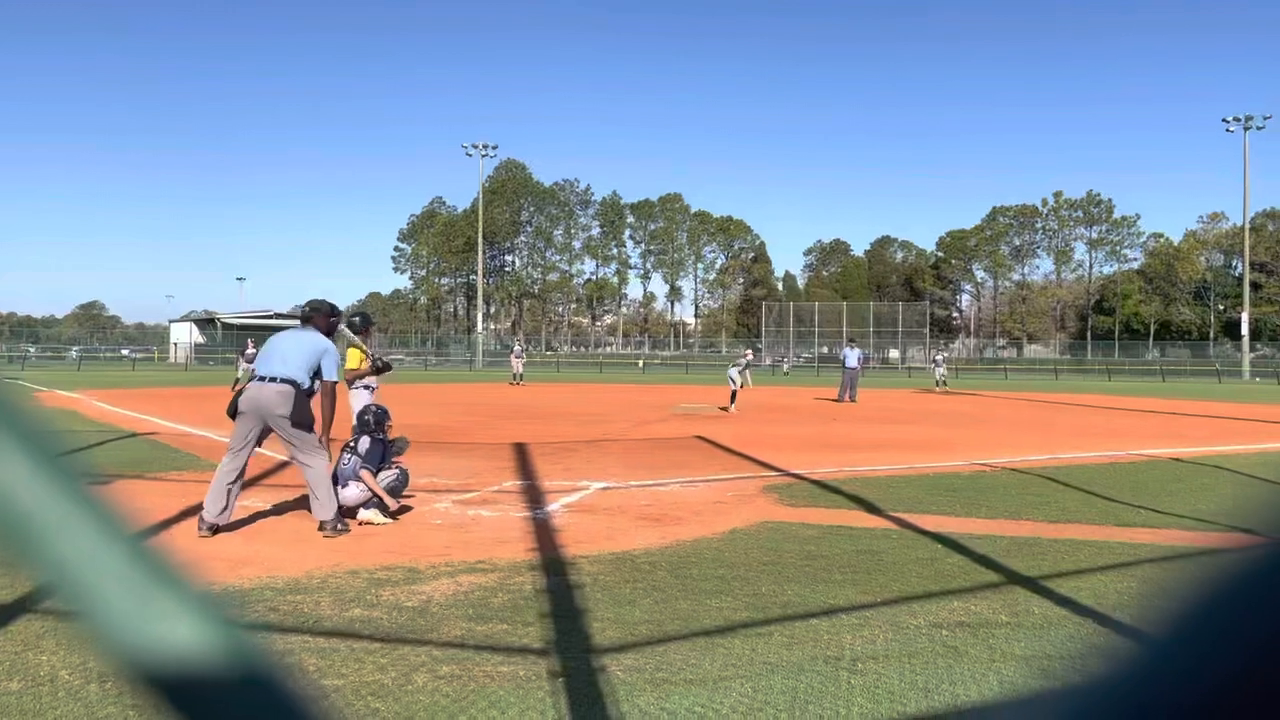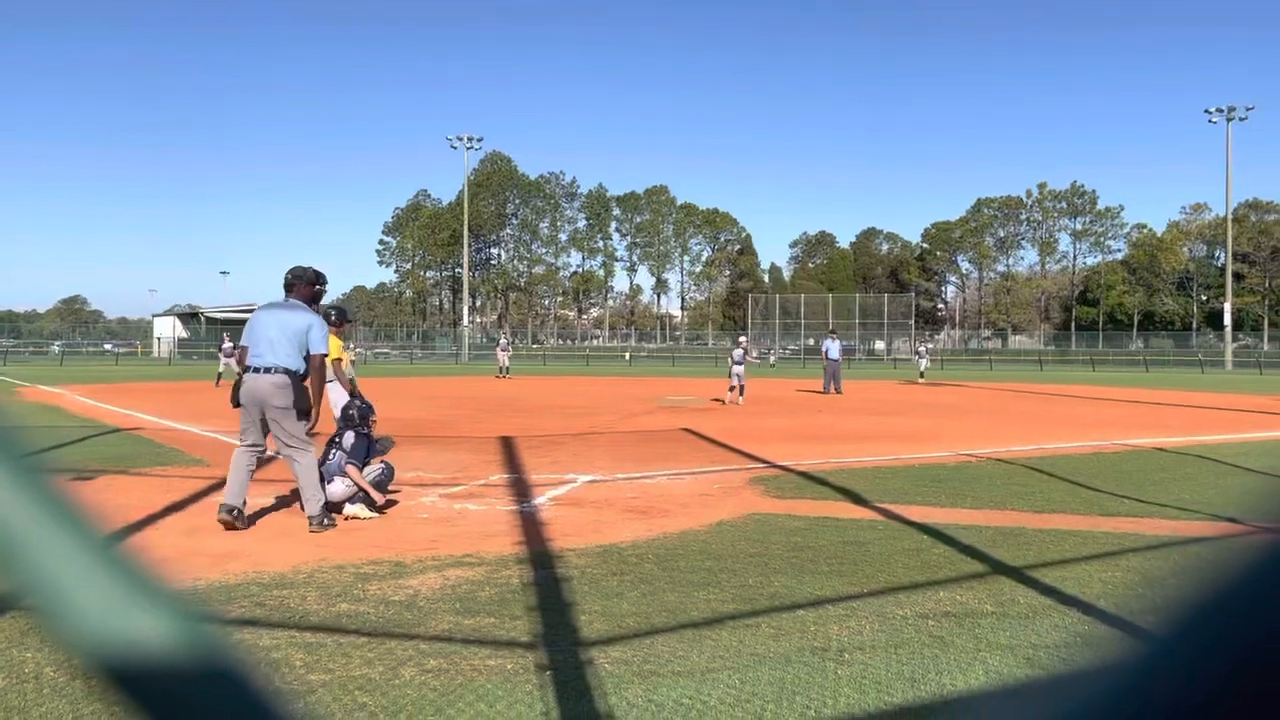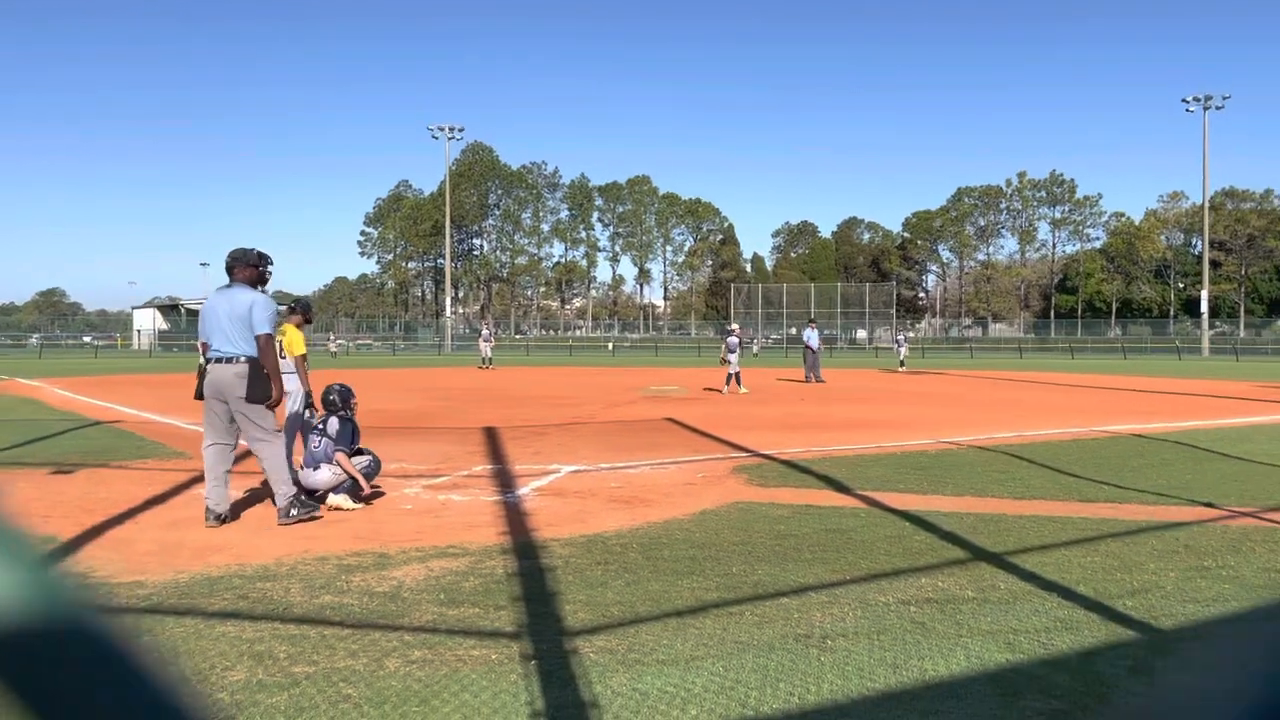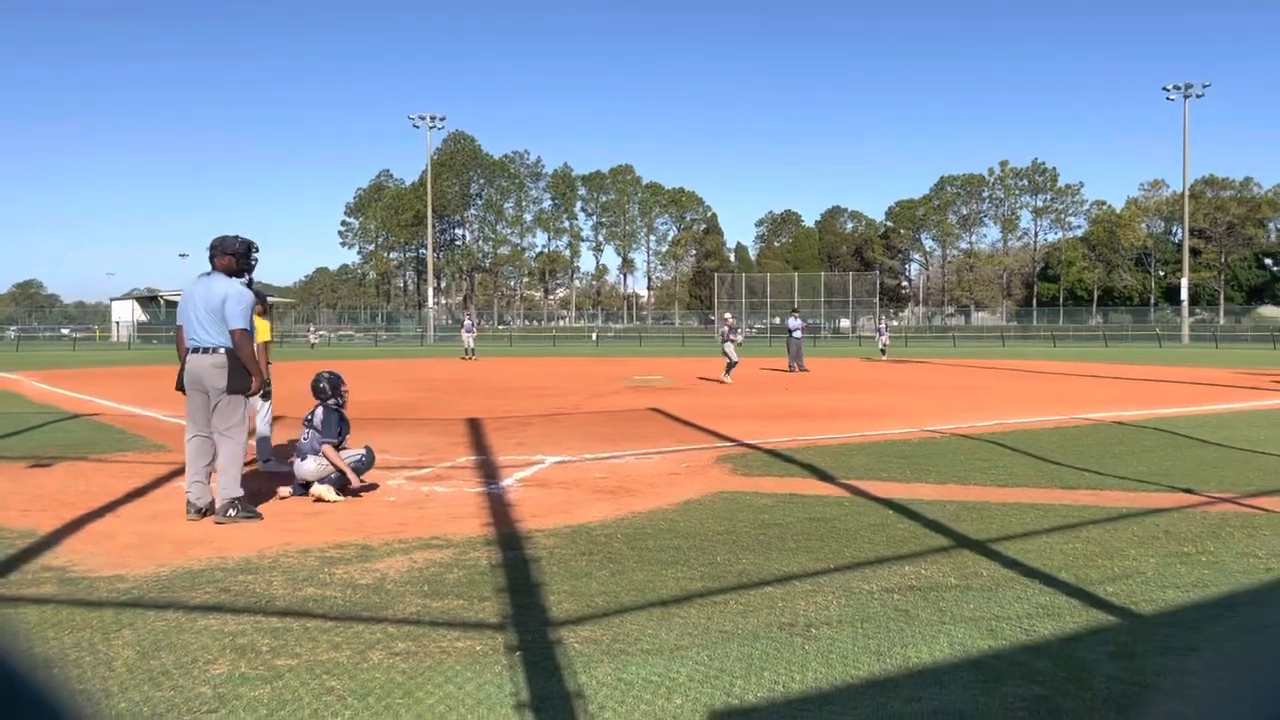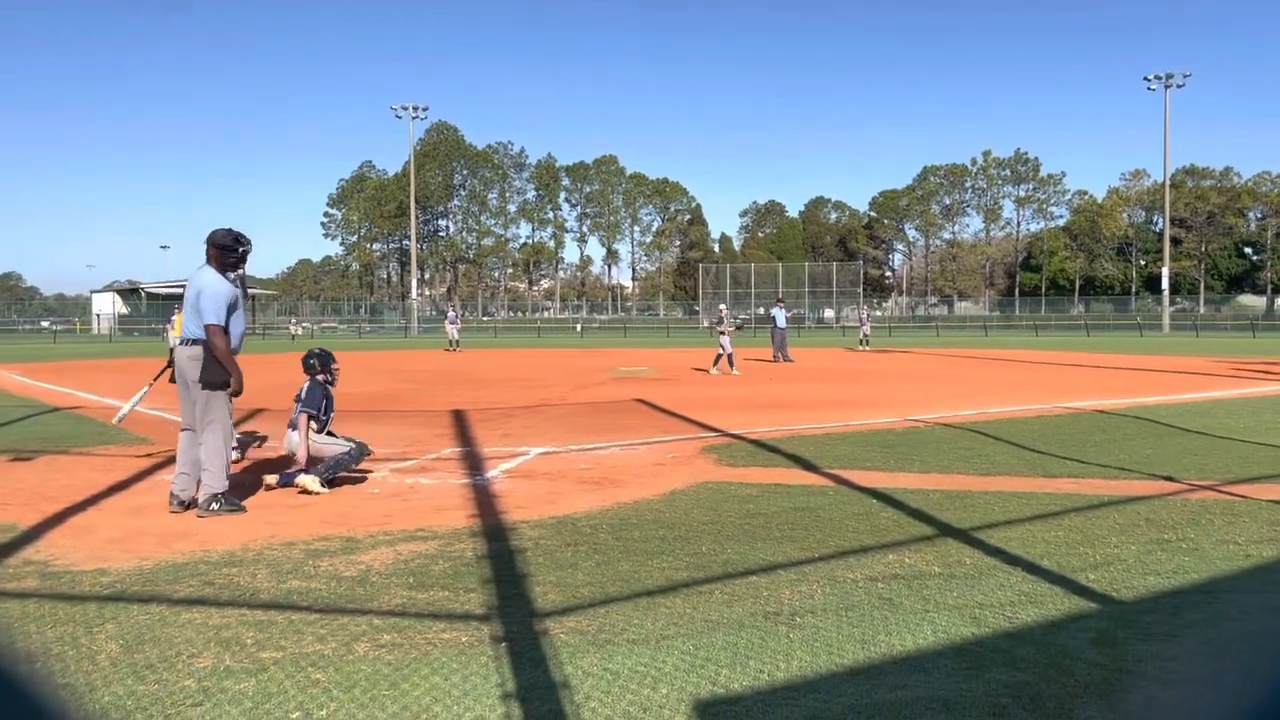
dt=0.4s
person 1, frame 1
left shoulder: (277, 337)
right shoulder: (327, 346)
right elbow: (327, 391)
right wrist: (324, 432)
left hip: (252, 393)
right hip: (285, 397)
left knee: (235, 456)
right knee: (314, 457)
left ankle: (209, 520)
right ankle: (329, 520)
person 1, frame 2
left shoulder: (261, 312)
right shoulder: (312, 319)
left elbow: (242, 354)
right elbow: (316, 365)
right wrist: (315, 405)
left hip: (250, 382)
right hip: (283, 386)
left knee: (248, 447)
right knee: (300, 451)
left ankle: (231, 506)
right ankle: (316, 515)
person 1, frame 3
left shoulder: (210, 301)
right shoulder: (258, 300)
left elbow: (205, 347)
right elbow: (265, 345)
right wrist: (276, 382)
left hip: (213, 374)
right hip: (245, 374)
left knee: (217, 443)
right knee: (267, 439)
left ankle: (215, 509)
right ankle: (288, 503)
person 1, frame 4
left shoulder: (191, 288)
right shoulder: (236, 291)
left elbow: (180, 334)
right elbow: (239, 338)
left wrist: (187, 368)
right wrist: (257, 373)
left hip: (193, 364)
right hip: (223, 366)
left knee: (197, 434)
right knee: (231, 435)
left ankle: (196, 501)
right ankle: (228, 503)
person 1, frame 5
left shoulder: (200, 276)
right shoulder: (218, 285)
right elbow: (215, 334)
right wrist: (235, 371)
left hip: (186, 355)
right hip: (205, 359)
left knee: (192, 428)
right knee: (215, 428)
left ankle: (182, 494)
right ankle: (212, 497)
